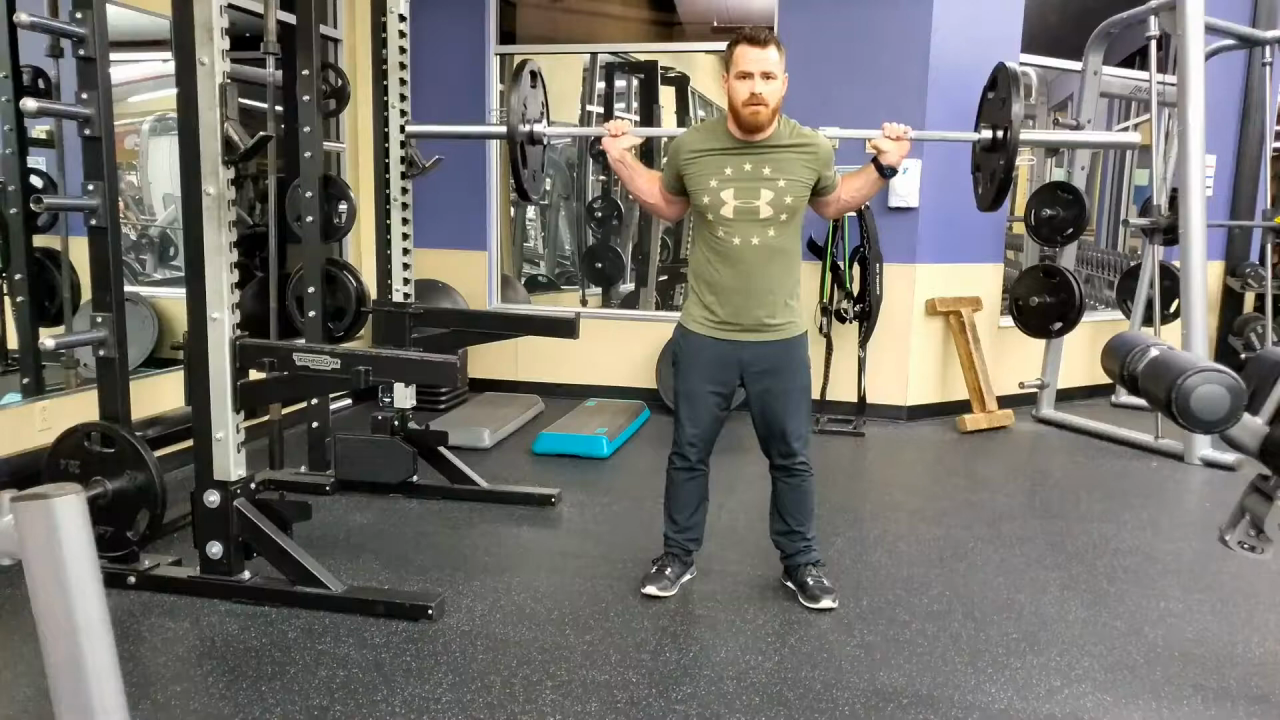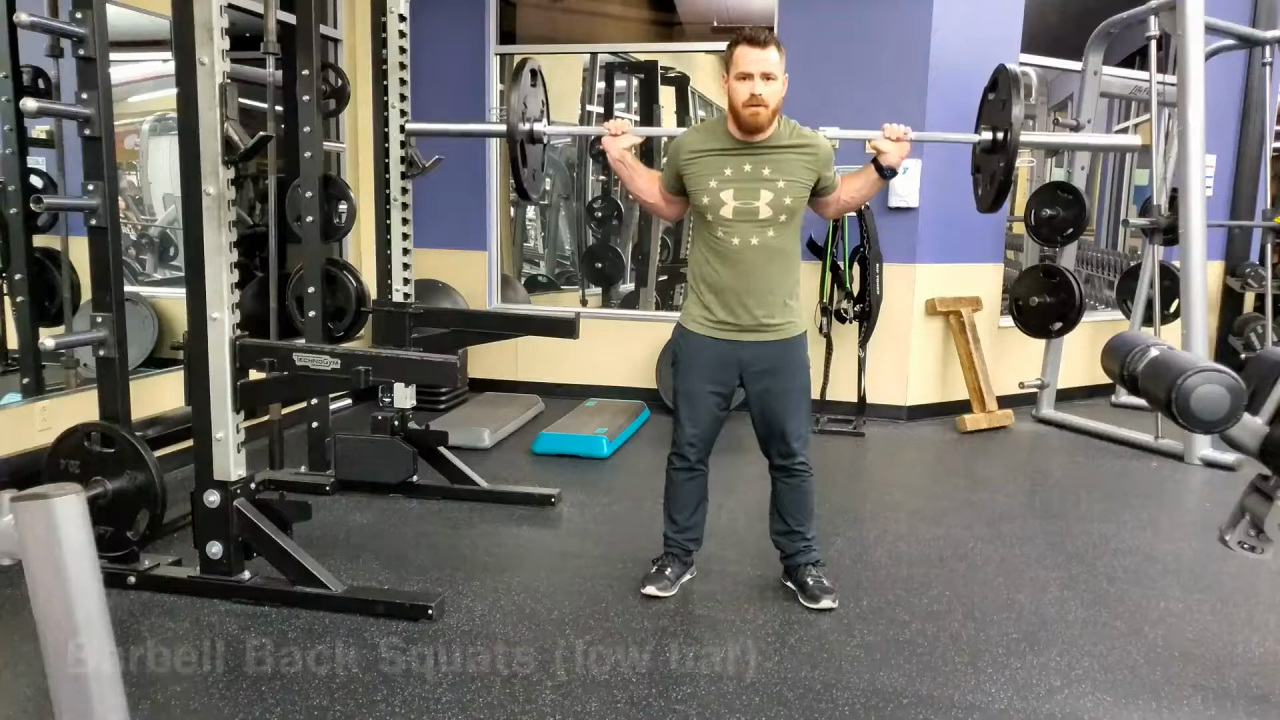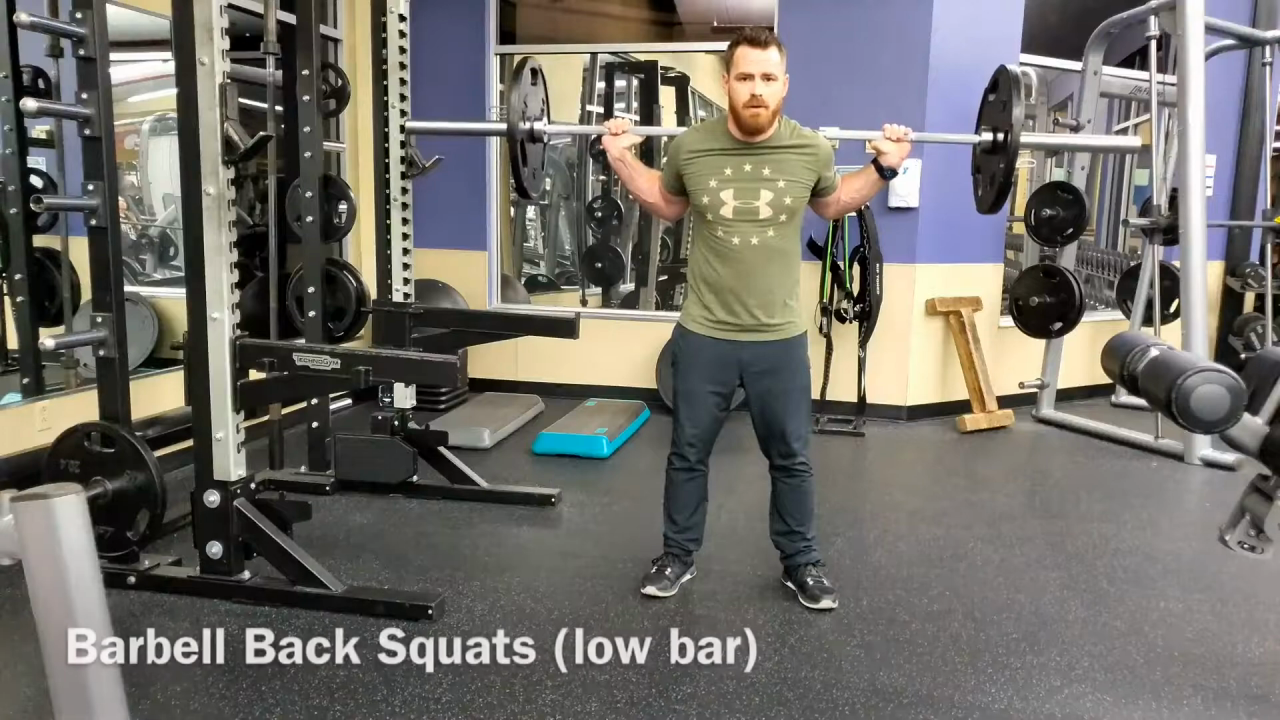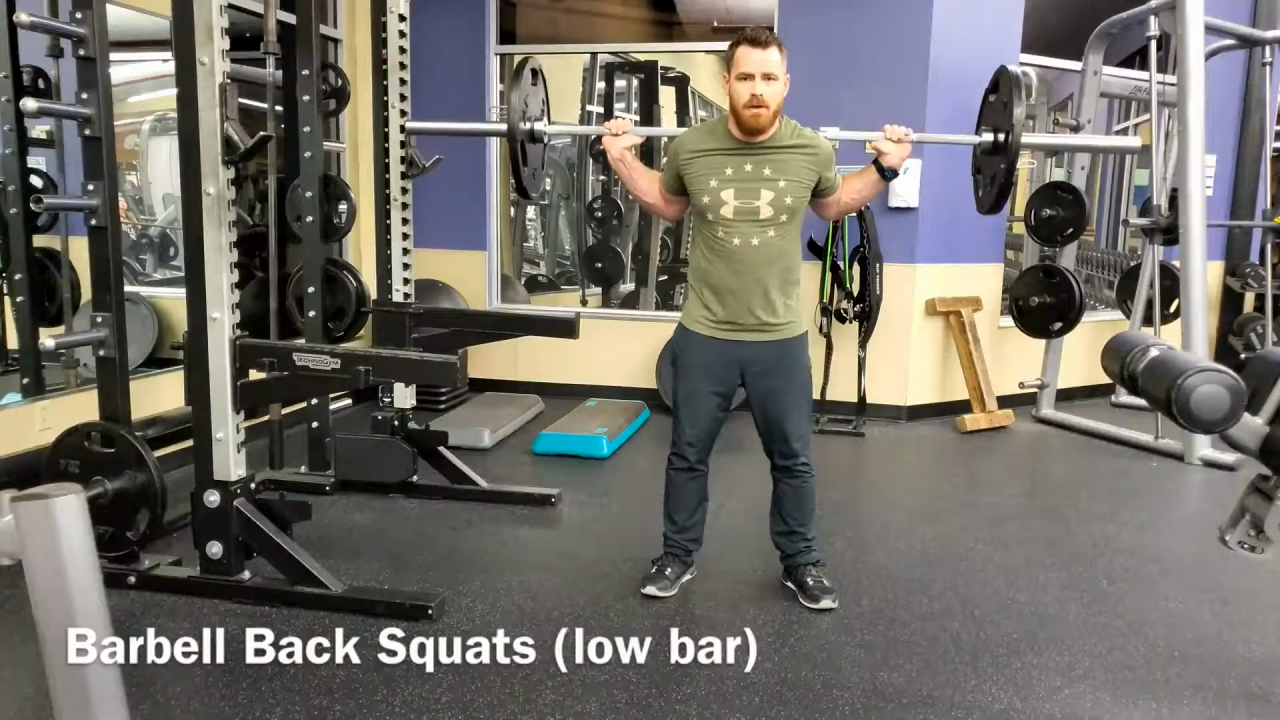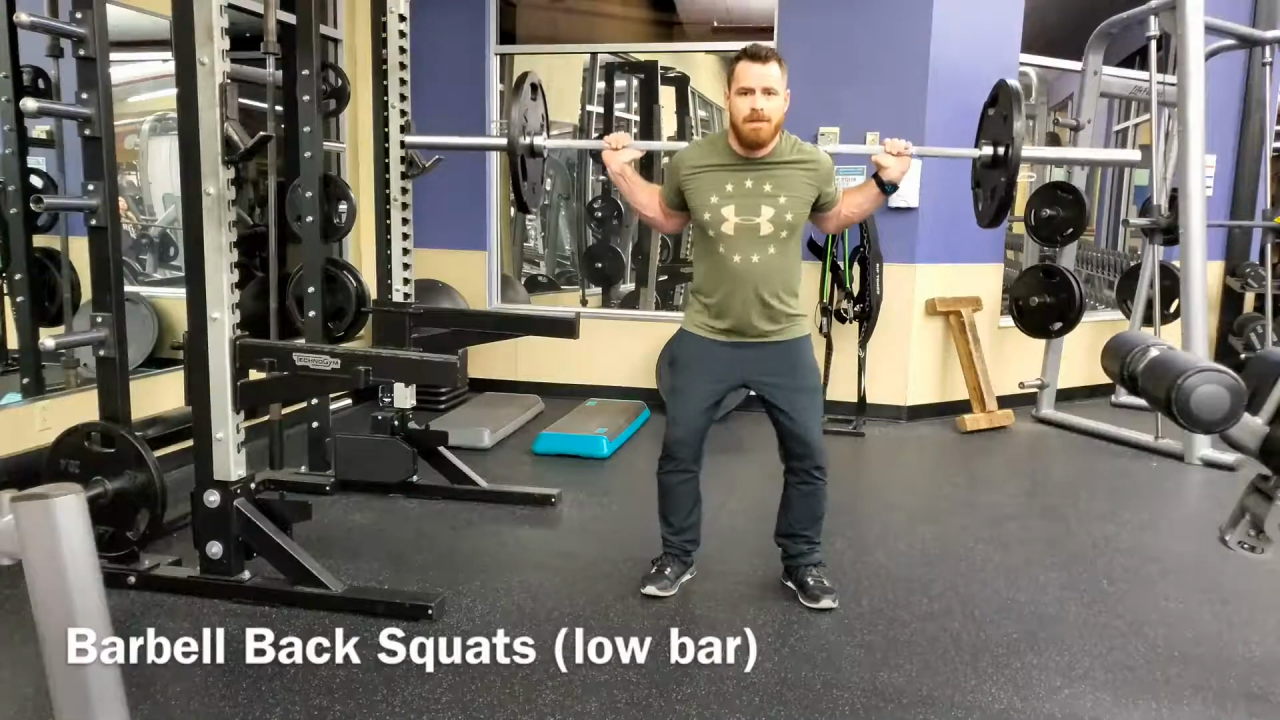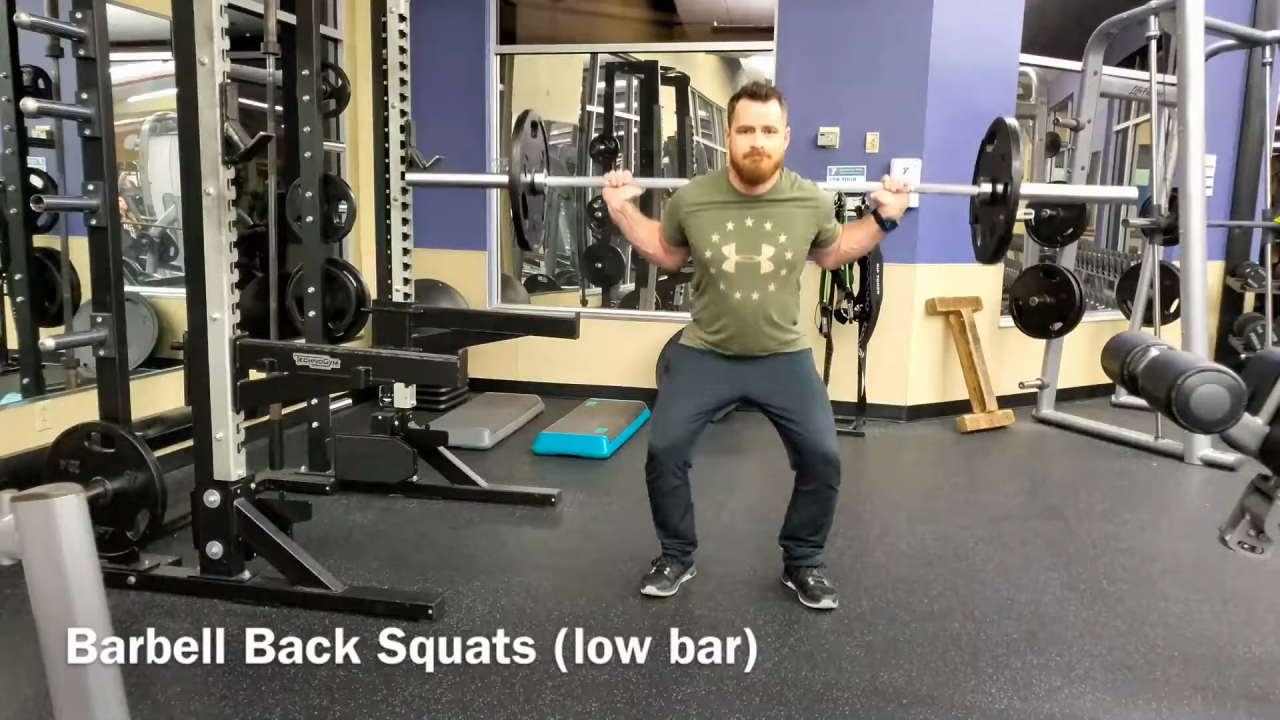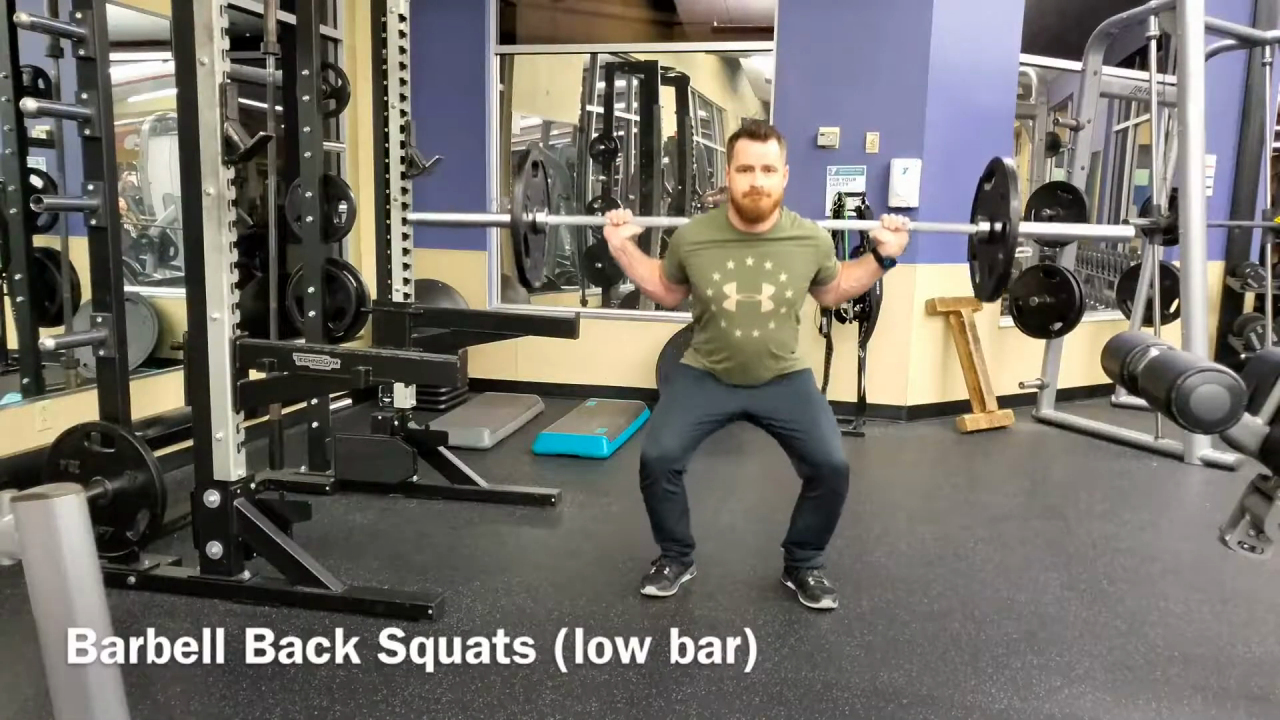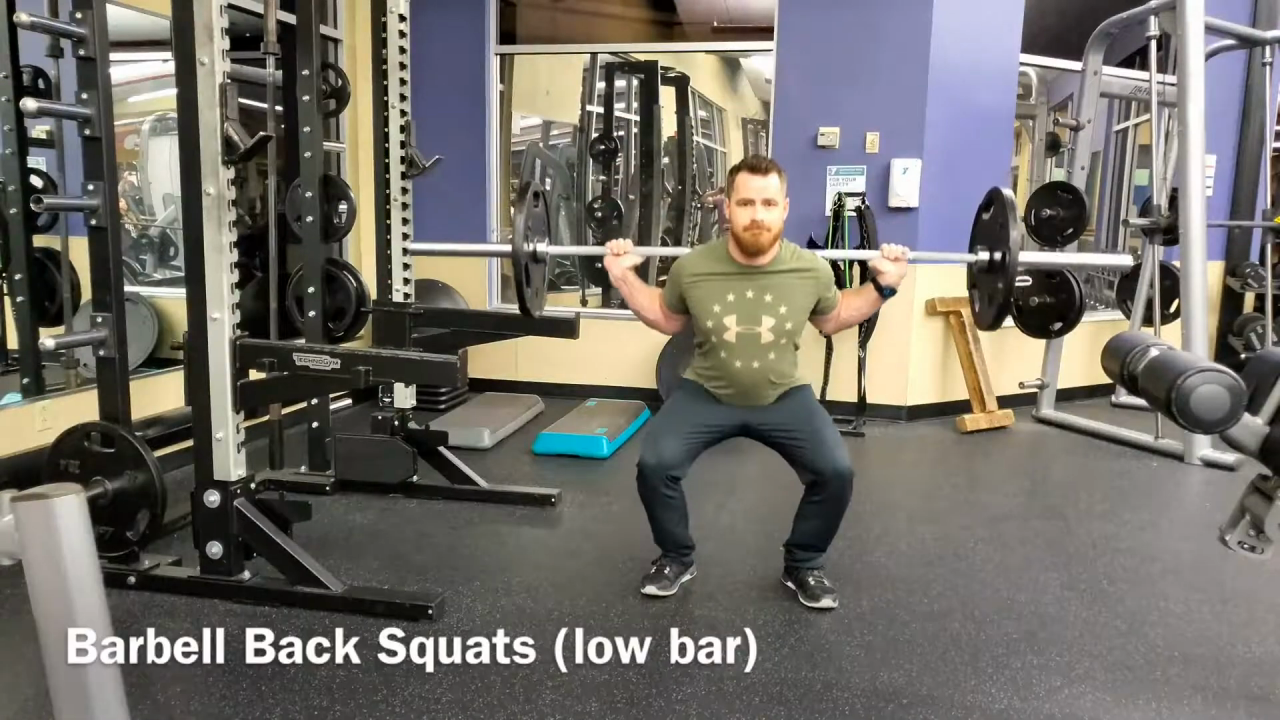
dt=0.2s
person 1, frame 1
left shoulder: (812, 149)
right shoulder: (690, 147)
left elbow: (833, 204)
right elbow: (669, 206)
left wrist: (882, 168)
right wrist: (623, 162)
left hip: (781, 336)
right hip: (704, 334)
left knee: (791, 457)
right knee: (689, 452)
left ankle: (801, 563)
right ankle: (677, 555)
person 1, frame 2
left shoulder: (811, 150)
right shoulder: (689, 148)
left elbow: (832, 204)
right elbow: (668, 205)
left wrist: (882, 168)
right wrist: (623, 161)
left hip: (780, 337)
right hip: (704, 334)
left knee: (791, 458)
right knee: (688, 452)
left ankle: (801, 562)
right ankle: (677, 555)
person 1, frame 3
left shoulder: (811, 150)
right shoulder: (689, 147)
left elbow: (832, 203)
right elbow: (668, 204)
left wrist: (883, 169)
right wrist: (622, 161)
left hip: (780, 336)
right hip: (704, 333)
left knee: (791, 458)
right knee: (688, 451)
left ankle: (801, 563)
right ankle: (677, 556)
person 1, frame 4
left shoulder: (813, 150)
right shoulder: (690, 147)
left elbow: (834, 204)
right elbow: (667, 204)
left wrist: (884, 169)
right wrist: (621, 160)
left hip: (781, 336)
right hip: (705, 333)
left knee: (793, 459)
right knee: (688, 453)
left ankle: (801, 563)
right ankle: (677, 557)
person 1, frame 5
left shoulder: (813, 164)
right shoulder: (691, 161)
left elbow: (833, 217)
right elbow: (667, 217)
left wrist: (884, 182)
right wrist: (622, 173)
left hip: (783, 339)
right hip: (706, 337)
left knee: (807, 456)
right knee: (679, 450)
left ankle: (802, 563)
right ankle: (677, 557)
person 1, frame 6
left shoulder: (812, 201)
right shoulder: (691, 199)
left elbow: (832, 253)
right elbow: (667, 254)
left wrist: (882, 219)
right wrist: (622, 210)
left hip: (783, 355)
right hip: (705, 352)
left knee: (821, 458)
right knee: (665, 451)
left ankle: (803, 564)
right ankle: (676, 557)
person 1, frame 7
left shoulder: (812, 240)
right shoulder: (692, 237)
left elbow: (832, 291)
right elbow: (669, 292)
left wrist: (882, 258)
right wrist: (624, 249)
left hip: (783, 378)
right hip: (706, 374)
left knee: (831, 466)
right knee: (658, 459)
left ankle: (803, 564)
right ankle: (675, 558)
person 1, frame 8
left shoulder: (811, 270)
right shoulder: (692, 268)
left elbow: (832, 319)
right elbow: (668, 319)
left wrist: (881, 287)
right wrist: (624, 278)
left hip: (783, 396)
right hip: (706, 393)
left knee: (836, 472)
right knee: (654, 464)
left ankle: (803, 565)
right ankle: (676, 558)
